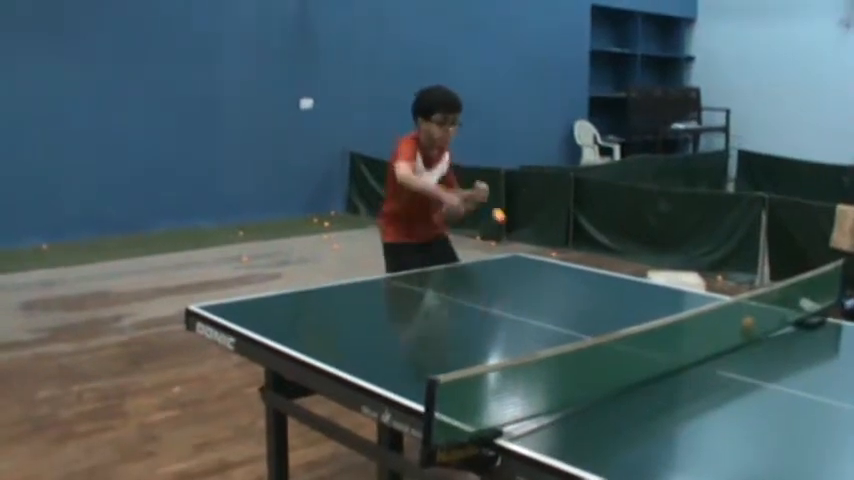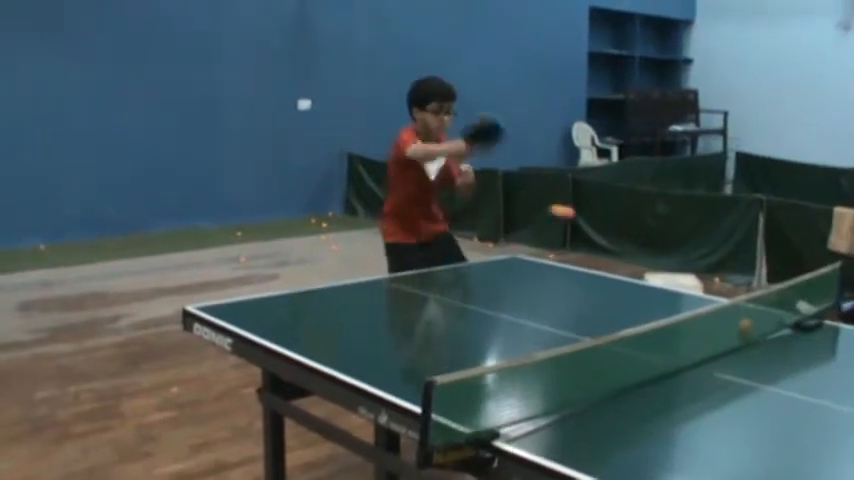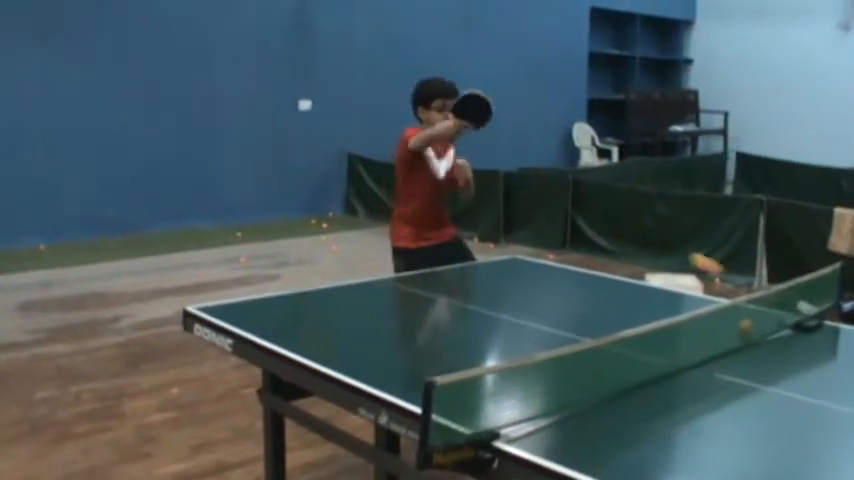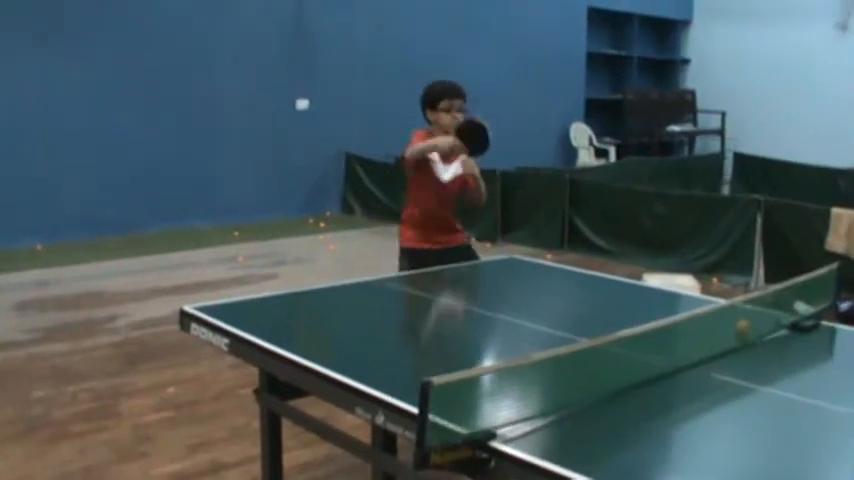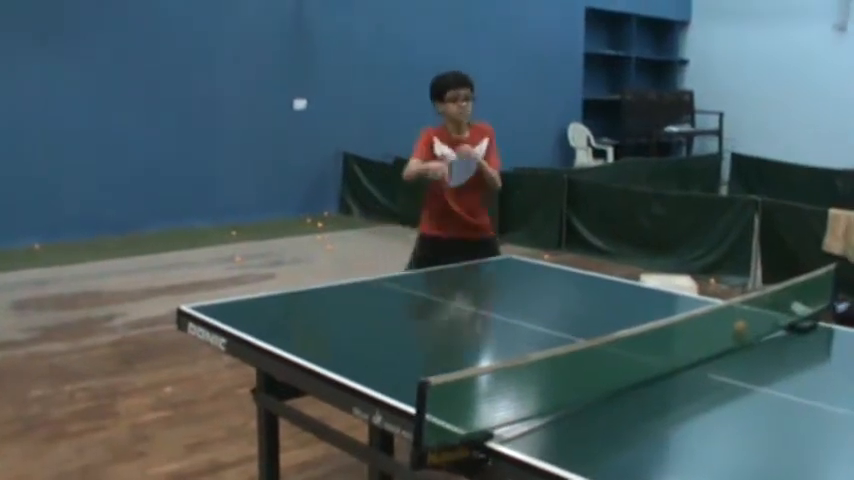
dt=0.1s
person 1, frame 1
left shoulder: (443, 150)
right shoulder: (408, 145)
left elbow: (453, 194)
right elbow: (404, 176)
left wrist: (473, 195)
right wrist: (442, 194)
left hip: (433, 233)
right hip: (400, 237)
person 1, frame 2
left shoulder: (441, 141)
right shoulder: (407, 137)
left elbow: (460, 185)
right elbow: (415, 152)
left wrist: (466, 178)
right wrist: (451, 147)
left hip: (434, 230)
right hip: (402, 236)
person 1, frame 3
left shoulder: (450, 143)
right shoulder: (412, 136)
left elbow: (466, 194)
right elbow: (416, 143)
left wrist: (466, 177)
right wrist: (452, 126)
left hip: (445, 235)
right hip: (410, 240)
person 1, frame 4
left shoulder: (464, 150)
right shoulder: (421, 139)
left elbow: (480, 200)
right elbow: (411, 154)
left wrist: (475, 177)
right wrist: (440, 143)
left hip: (454, 241)
right hip: (418, 243)
person 1, frame 5
left shoulder: (485, 134)
right shoulder: (431, 137)
left elbow: (495, 186)
right elbow: (408, 173)
left wrist: (479, 161)
right wrist: (430, 167)
left hip: (479, 232)
right hip: (437, 232)
